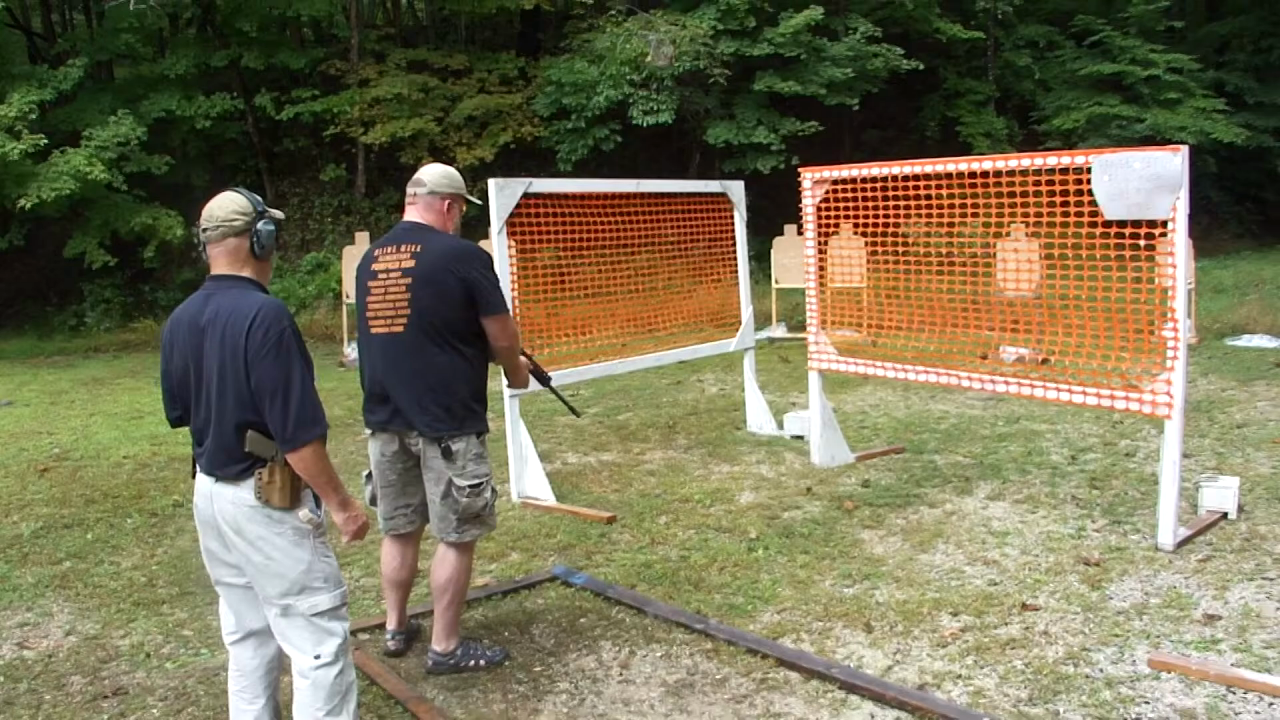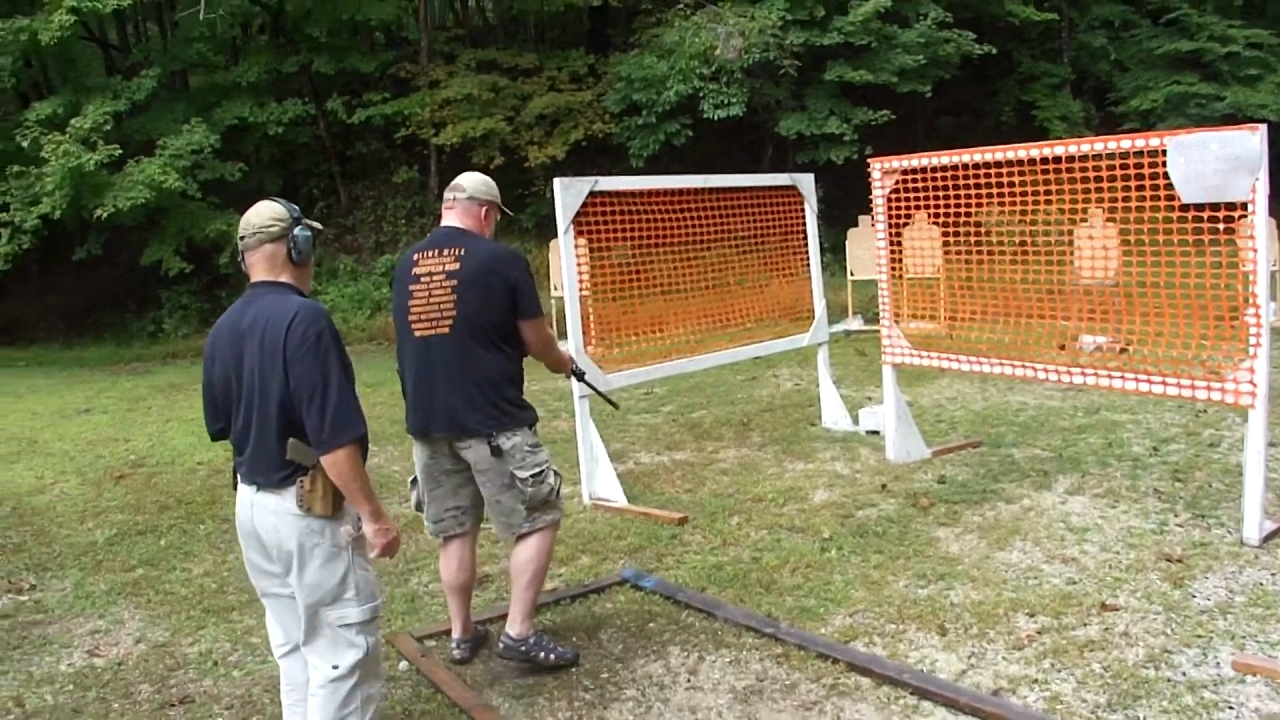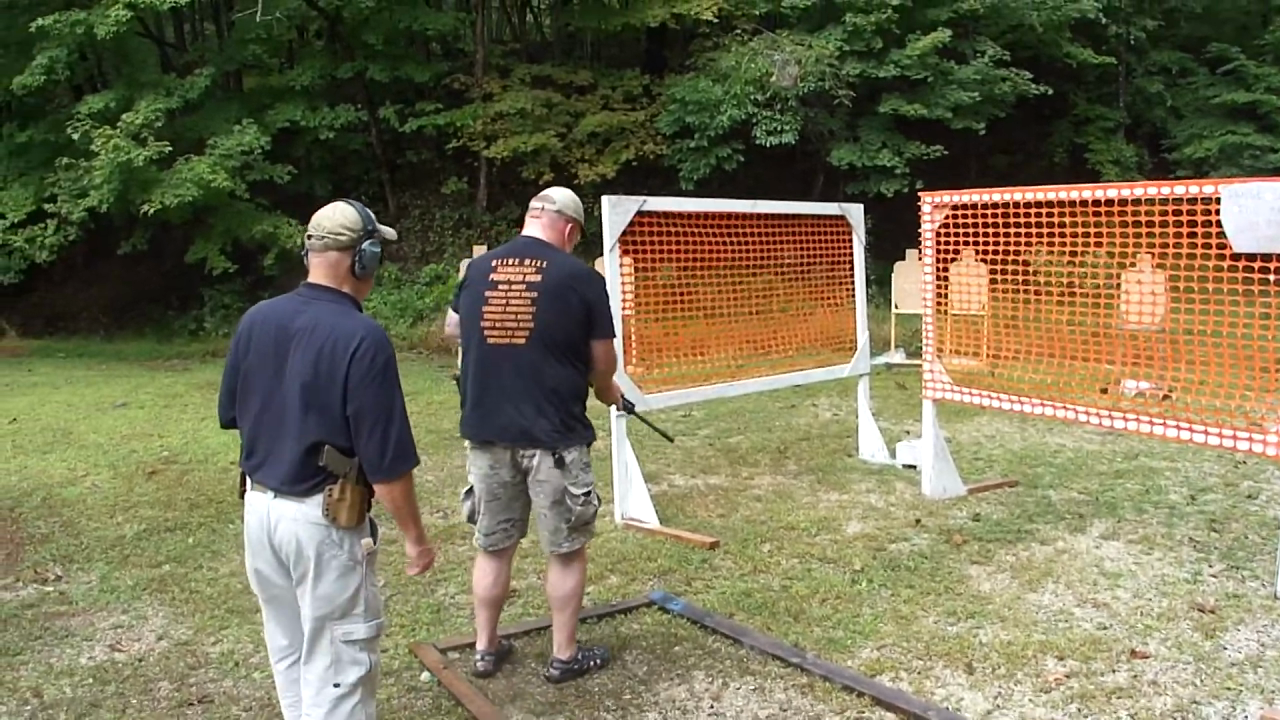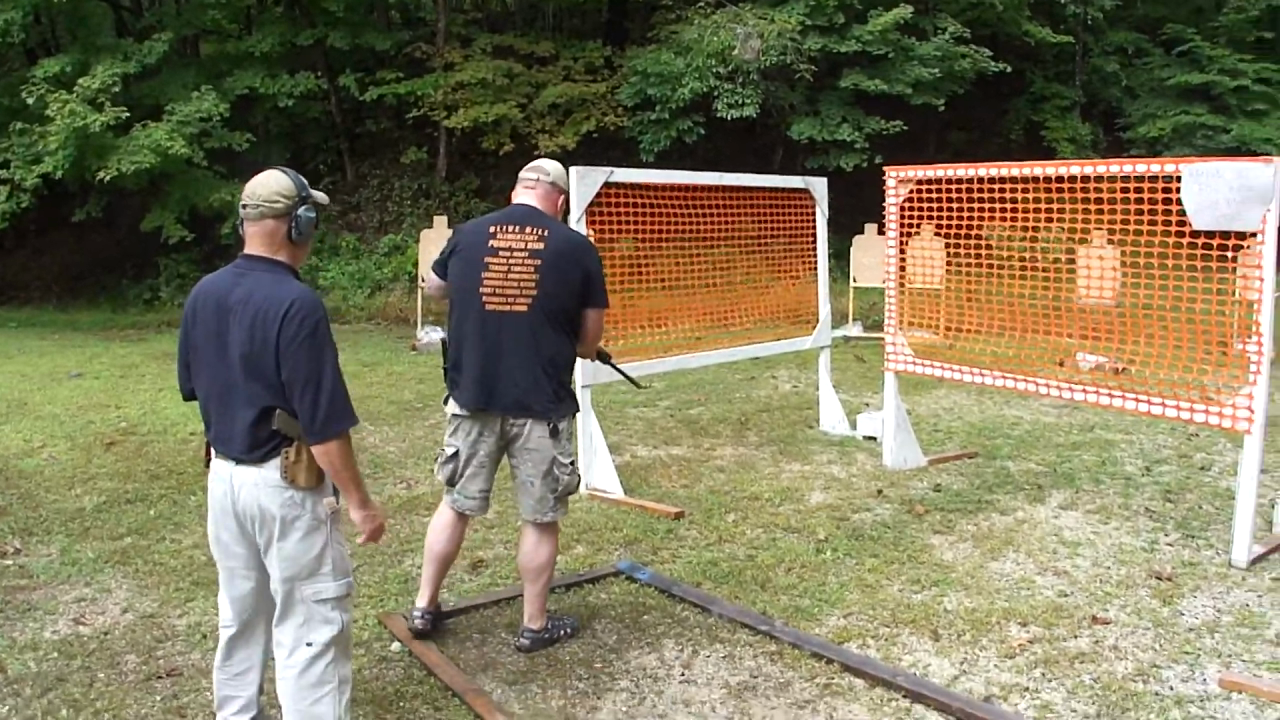
dt=0.5s
person 1, frame 1
left shoulder: (180, 320)
right shoulder: (264, 315)
left elbow: (179, 413)
right elbow: (297, 434)
right wrist: (341, 503)
left hip: (210, 494)
right hip: (268, 500)
left knee: (248, 632)
right knee: (321, 638)
person 1, frame 2
left shoulder: (222, 329)
right shoulder: (304, 318)
left elbow: (219, 426)
right elbow: (333, 437)
right wrist: (372, 513)
left hip: (252, 503)
right hip: (309, 508)
left knee: (295, 642)
right knee: (346, 651)
person 1, frame 3
left shoulder: (257, 319)
right shoulder: (363, 338)
left elbow: (231, 414)
right elbow: (387, 460)
right wrist: (415, 536)
left hip: (259, 506)
right hip: (324, 519)
left knee: (289, 649)
right knee: (339, 662)
person 1, frame 4
left shoulder: (202, 294)
right shoulder: (297, 304)
left elbow: (192, 386)
right elbow: (325, 424)
right wrist: (359, 501)
left hip: (224, 475)
right hip: (286, 484)
left knee: (240, 613)
right knee: (311, 628)
person 2, frame 1
left shoulder: (371, 258)
right shoulder: (464, 256)
right elbow: (503, 339)
right wrist: (517, 371)
left hip: (385, 419)
right hip: (448, 422)
left knee: (398, 530)
right knee: (457, 536)
left ankle: (395, 628)
right ankle: (446, 646)
person 2, frame 2
left shoulder: (405, 265)
right shoulder: (502, 260)
right elbow: (535, 338)
right wrist: (559, 362)
left hip: (429, 422)
right hip: (495, 422)
left knee: (454, 532)
right knee: (537, 521)
left ankle: (462, 634)
right ankle: (519, 632)
person 2, frame 3
left shoulder: (477, 269)
right shoulder: (581, 277)
left elbow: (452, 330)
right elbow: (603, 362)
right wrist: (606, 391)
left hip: (486, 432)
right hip: (554, 436)
left knee: (492, 546)
right knee: (565, 550)
left ankle: (486, 648)
right ankle: (564, 655)
person 2, frame 4
left shoulder: (467, 234)
right shoulder: (577, 247)
left elbow: (433, 288)
right elbow: (591, 335)
right wrist: (580, 350)
left hip: (472, 397)
right hip: (541, 404)
left knee: (455, 502)
right knee: (541, 519)
left ankle: (424, 607)
right ankle: (534, 625)
